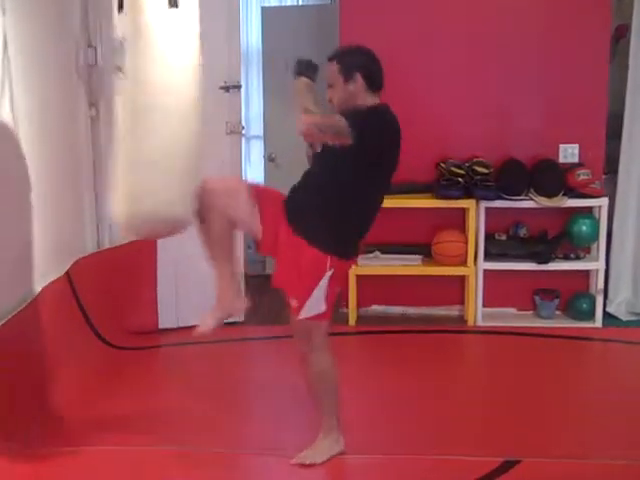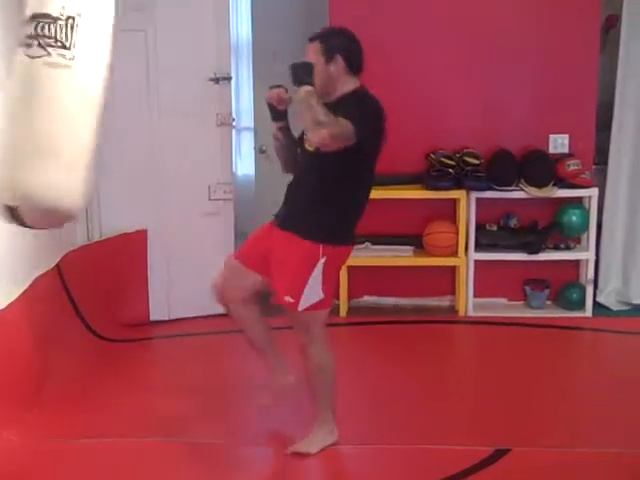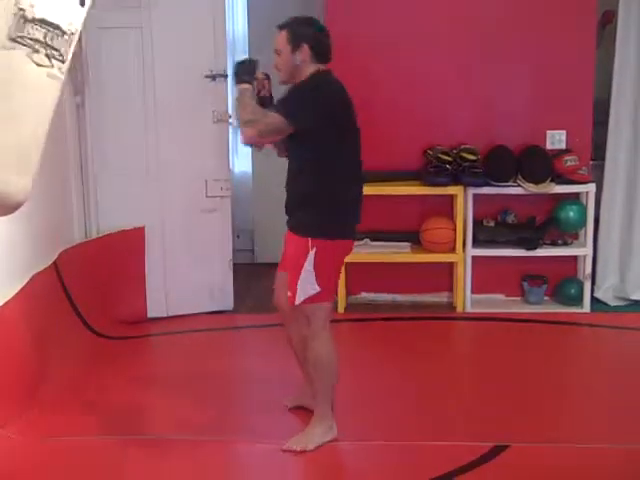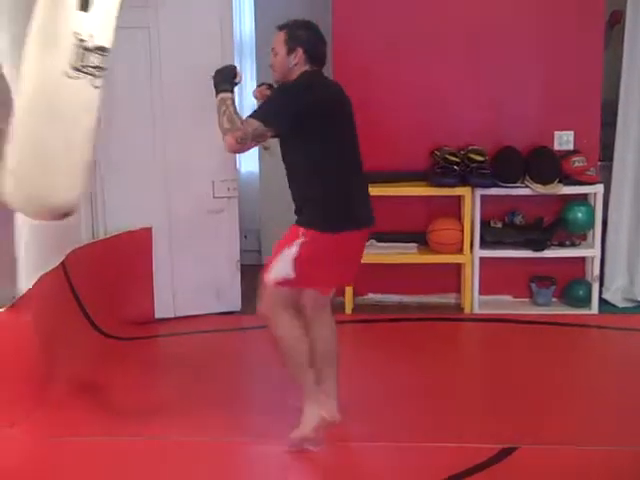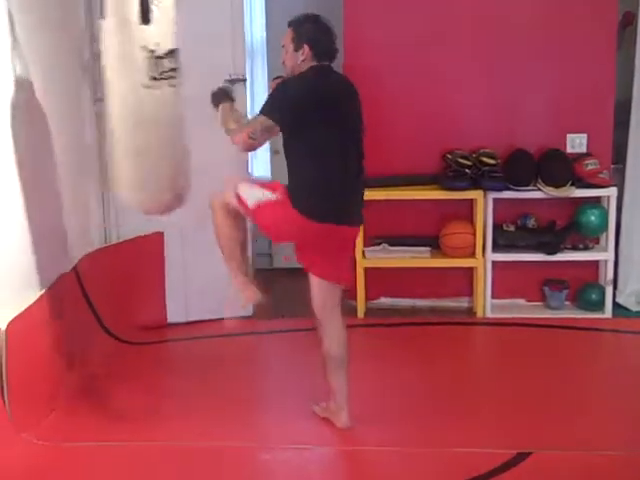
dt=0.3s
person 1, frame 1
left shoulder: (379, 123)
right shoulder: (359, 121)
left elbow: (311, 127)
left wrist: (304, 83)
right wrist: (313, 136)
left hip: (324, 244)
right hip: (293, 217)
left knee: (311, 338)
right knee: (213, 192)
left ankle: (331, 436)
right ankle: (231, 294)
person 1, frame 2
left shoulder: (365, 109)
right shoulder: (327, 109)
left elbow: (325, 138)
right elbow: (293, 165)
left wrist: (305, 89)
right wrist: (279, 117)
left hip: (320, 239)
right hip: (287, 225)
left knee: (309, 329)
right knee: (231, 290)
left ankle: (326, 426)
right ankle: (279, 371)
person 1, frame 3
left shoulder: (315, 93)
right shoulder: (318, 92)
left elbow: (255, 134)
right elbow: (283, 142)
left wrist: (244, 85)
right wrist: (266, 101)
left hip: (320, 226)
right hip: (316, 221)
left knee: (311, 322)
right knee: (287, 304)
left ankle: (324, 422)
right ankle: (315, 393)
person 1, frame 4
left shoulder: (296, 94)
right shoulder: (323, 92)
left elbow: (236, 141)
left wrist: (224, 92)
right wrist: (271, 105)
left hip: (325, 223)
right hip: (349, 219)
left knee: (272, 304)
right knee: (314, 306)
left ankle: (315, 402)
right ankle: (325, 398)
person 1, frame 5
left shoulder: (295, 87)
right shoulder: (344, 87)
left elbow: (246, 139)
left wrist: (224, 105)
left hip: (304, 209)
right hip: (344, 218)
left knee: (224, 202)
right knee: (329, 312)
left ankle: (245, 286)
right ankle: (339, 408)
